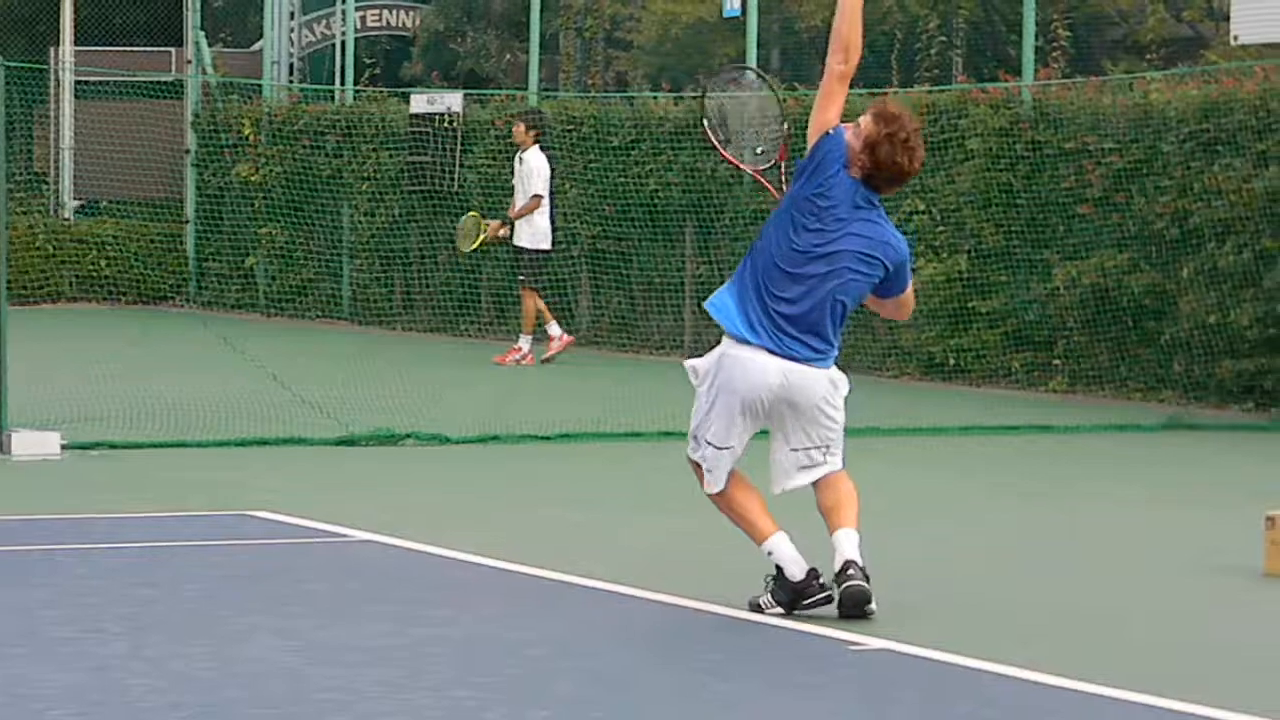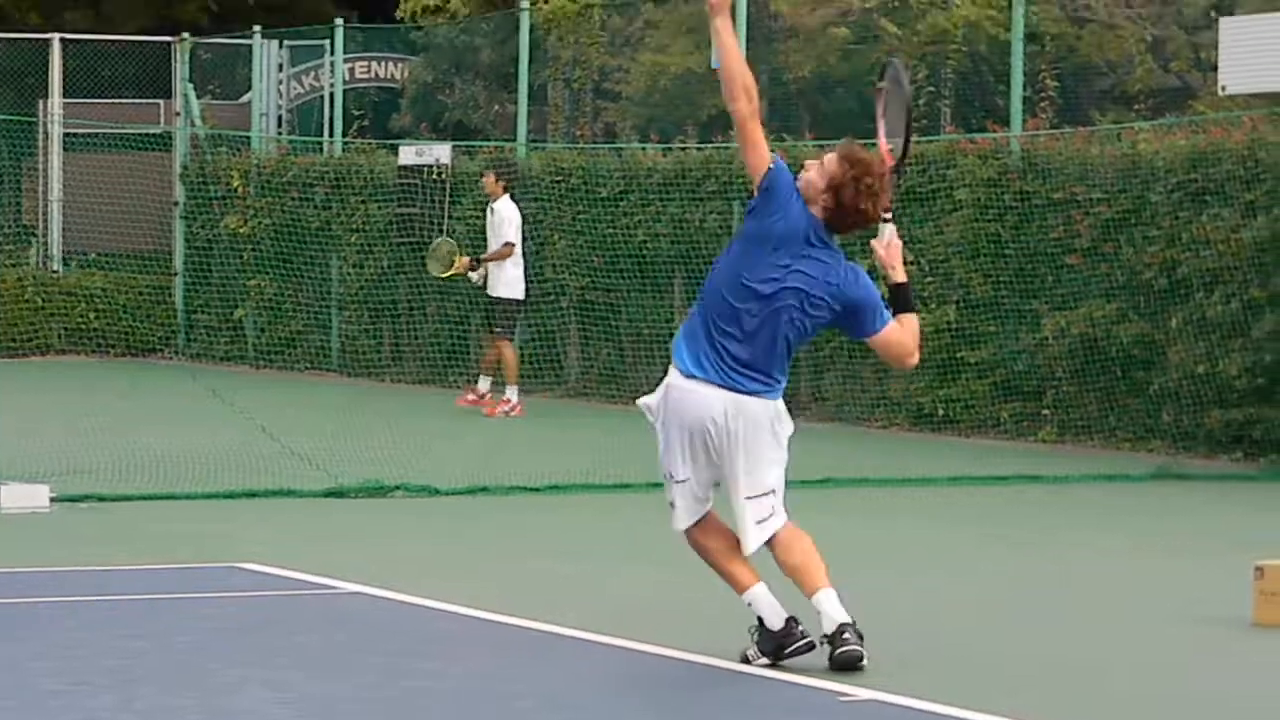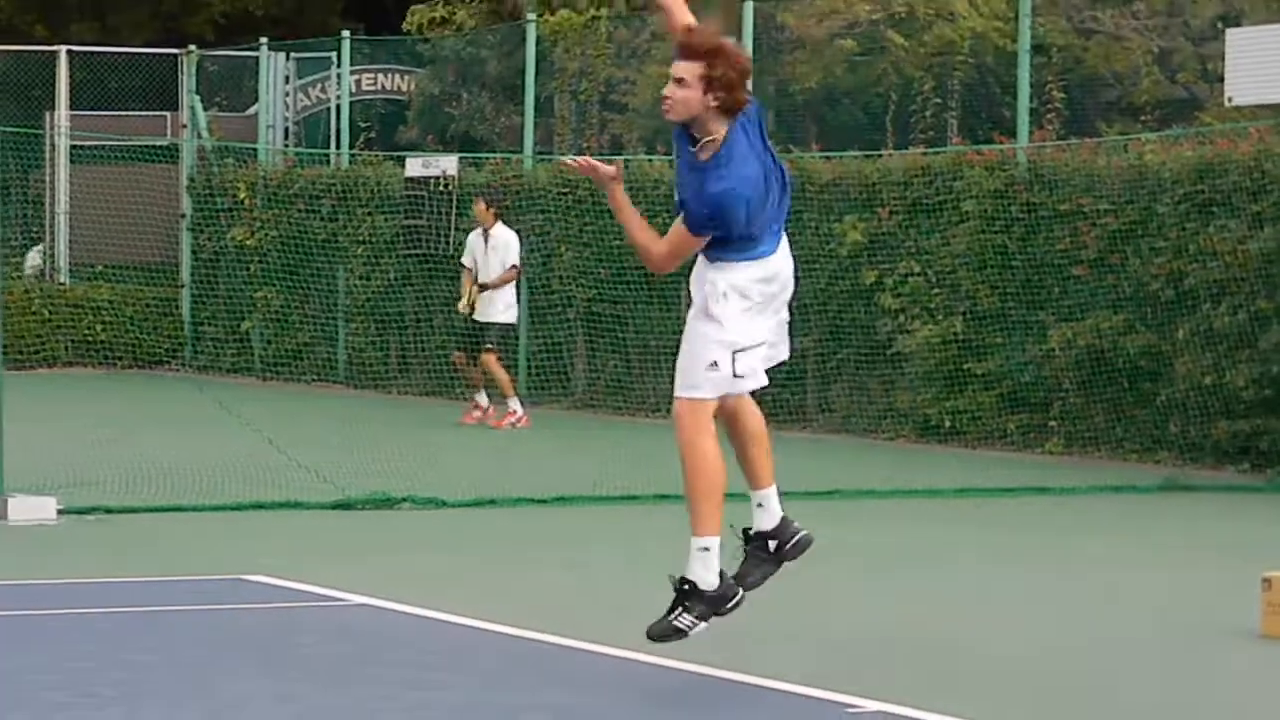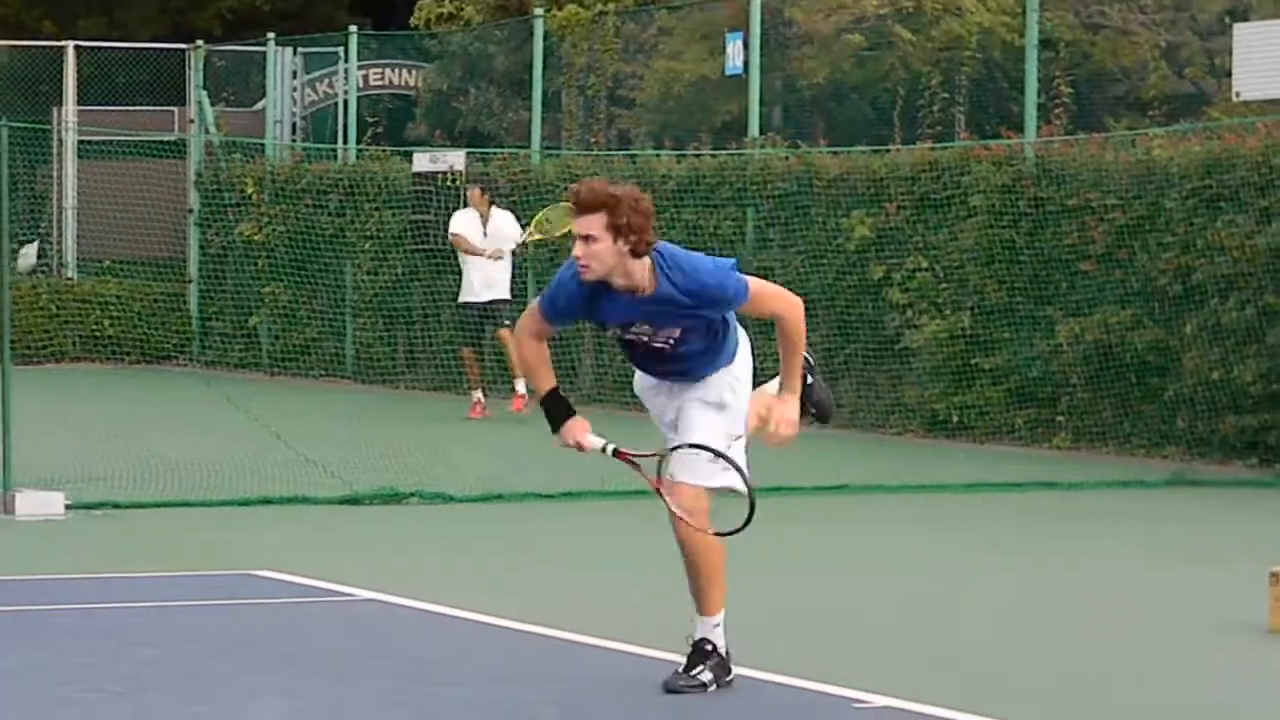
dt=0.3s
person 1, frame 1
left shoulder: (826, 171)
right shoulder: (890, 245)
left elbow: (840, 65)
right elbow: (898, 311)
left hip: (745, 360)
right hip: (813, 376)
left knee: (709, 467)
right knee: (828, 472)
left ankle: (794, 572)
right ankle: (849, 564)
person 1, frame 2
left shoulder: (778, 199)
right shoulder: (847, 284)
left elbow: (744, 108)
right elbow: (906, 356)
right wrist: (898, 284)
left hip: (689, 393)
right hip: (754, 412)
left knee: (697, 520)
right knee: (770, 526)
left ankle: (777, 624)
right ankle: (840, 627)
person 1, frame 3
left shoulder: (720, 189)
right shoulder: (720, 107)
left elbow: (661, 260)
left wrist: (614, 190)
left hip: (739, 277)
right hip: (761, 264)
left knee: (693, 414)
right knee: (733, 400)
left ankle: (704, 580)
right ankle: (772, 528)
person 1, frame 4
left shoulder: (693, 276)
right shoulder: (572, 283)
left elbow: (788, 306)
right elbow: (528, 334)
left wrist: (791, 390)
right wrist: (561, 416)
left hip: (714, 372)
right hip: (656, 373)
left ankle: (710, 644)
right ankle: (792, 394)
person 2, frame 1
left shoulder: (536, 162)
right shoulder: (520, 158)
left elbow: (535, 202)
left wrist: (506, 221)
right wrist: (508, 222)
left hip: (533, 238)
right hip: (523, 237)
left knee: (527, 291)
right knee: (529, 291)
left ankle: (523, 349)
right ankle: (558, 335)
person 2, frame 2
left shoulder: (508, 211)
right shoulder: (492, 208)
left elbow: (507, 250)
left wrist: (475, 261)
right wrist: (484, 267)
left hip: (508, 288)
right hip: (495, 286)
left knee: (503, 341)
right knee: (492, 339)
left ankle: (512, 400)
right ankle: (481, 391)
person 2, frame 3
left shoulder: (508, 236)
right shoulder: (473, 237)
left elbow: (514, 273)
right elbow: (468, 271)
left wrist: (483, 287)
right wrist: (465, 298)
left hip: (501, 313)
right hip: (480, 312)
left knee: (488, 359)
right knee: (461, 356)
left ankle: (517, 412)
right ankle: (482, 404)
person 2, frame 4
left shoulder: (506, 217)
right shoulder: (461, 216)
left elbow: (521, 243)
right elbow: (457, 241)
right wrist: (484, 252)
left hip: (499, 292)
right hip: (471, 294)
left knee: (504, 335)
right knee: (468, 349)
left ankle: (520, 392)
right ankle: (478, 399)
